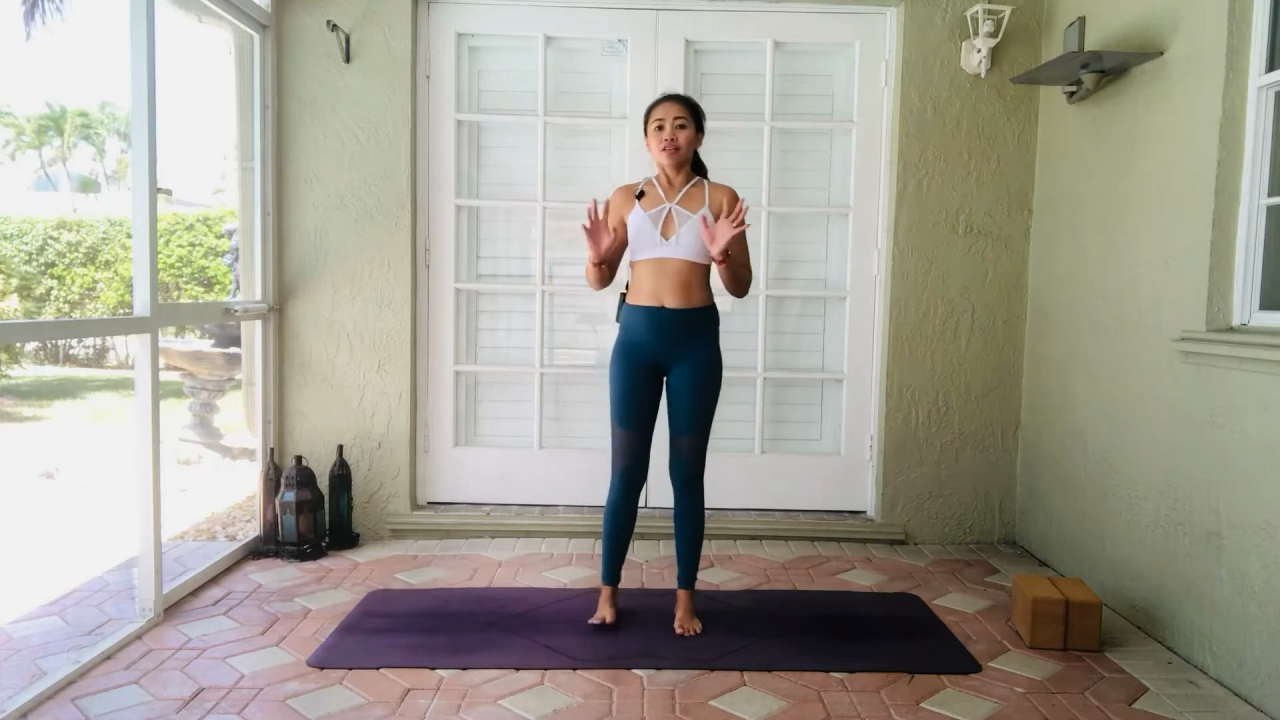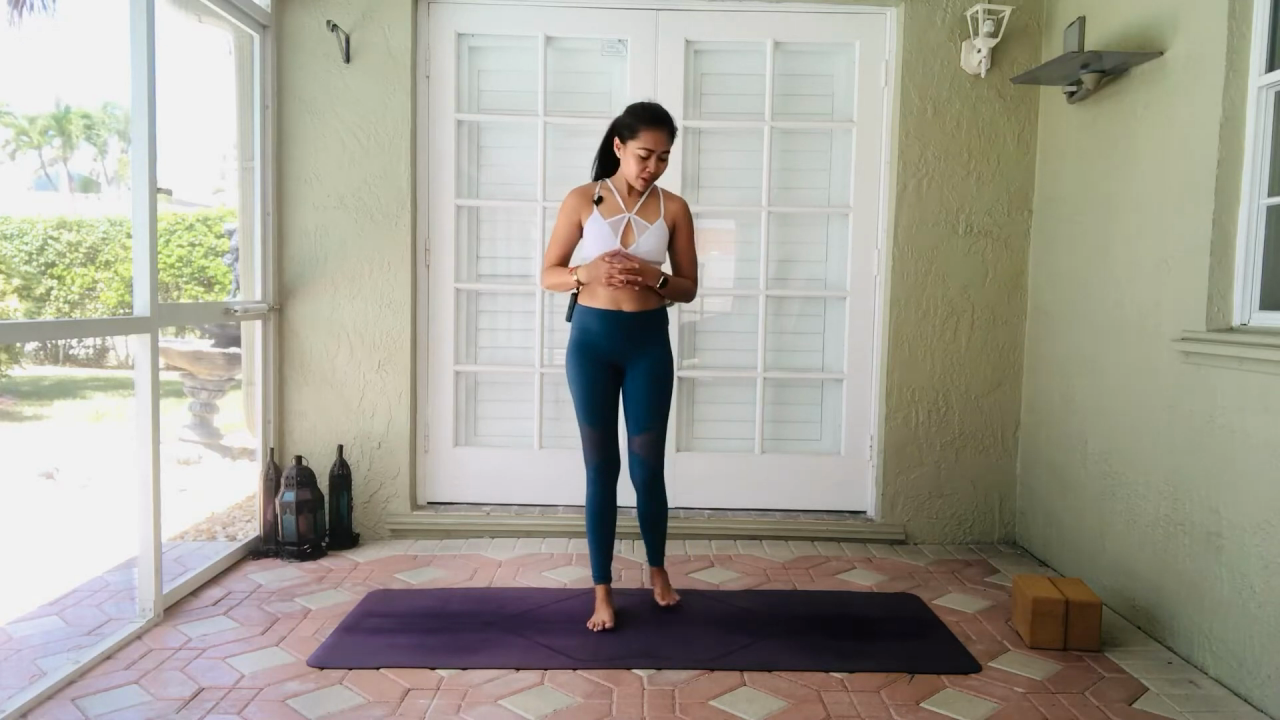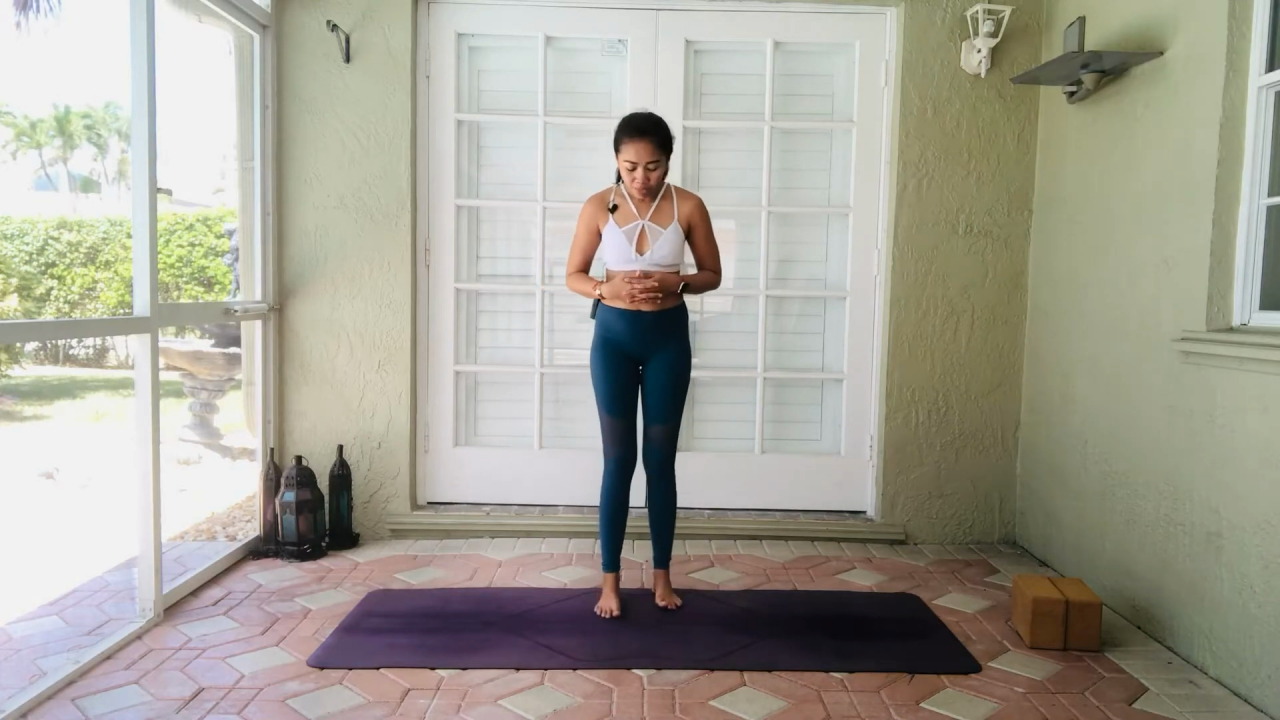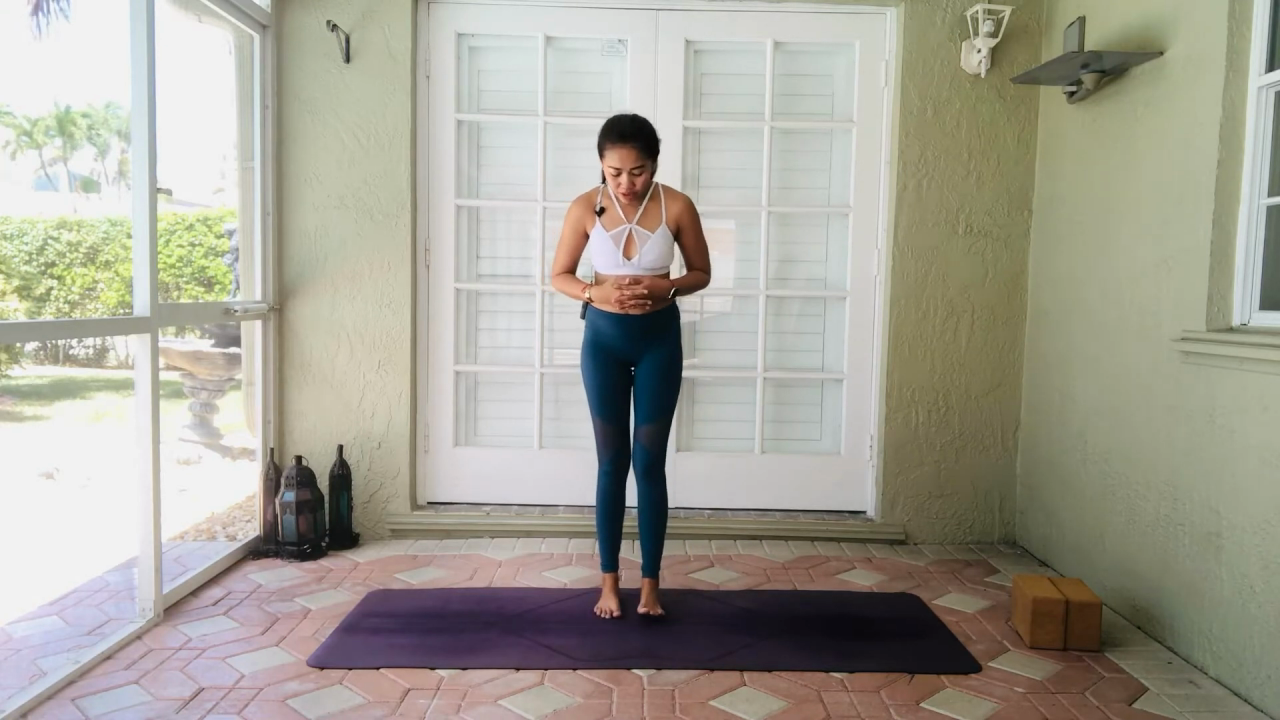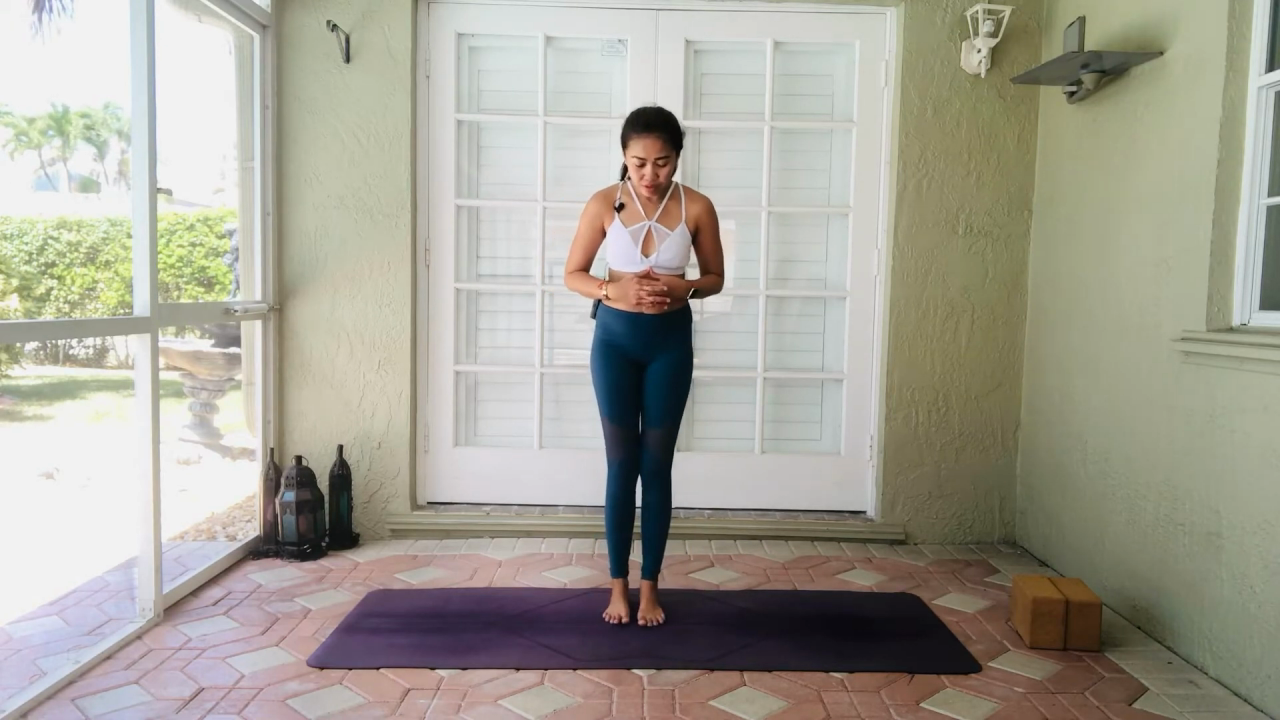
dt=1s
person 1, frame 1
left shoulder: (721, 199)
right shoulder: (624, 198)
left elbow: (741, 287)
right elbow: (598, 281)
left wrist: (722, 255)
right wrist: (597, 255)
left hip: (695, 338)
right hip: (636, 336)
left knee: (686, 473)
right knee: (626, 470)
left ankle: (684, 596)
right ankle: (608, 590)
person 1, frame 2
left shoulder: (674, 208)
right shoulder: (582, 200)
left elbow: (688, 287)
right elbow: (549, 273)
left wrist: (654, 278)
right wrist: (585, 273)
left hip: (649, 340)
right hip: (592, 338)
left knee: (647, 469)
right knee: (601, 468)
left ankle: (657, 571)
right ankle: (602, 592)
person 1, frame 3
left shoulder: (688, 207)
right shoulder: (599, 206)
left elbow: (713, 274)
right elbow: (573, 275)
left wrist: (676, 283)
right wrist: (606, 288)
left hip: (668, 337)
right hip: (614, 336)
left knee: (660, 460)
right knee: (618, 460)
left ankle: (661, 574)
right ankle: (609, 580)
person 1, frame 4
left shoulder: (677, 207)
right shoulder: (585, 208)
left elbow: (702, 272)
right elbow: (559, 276)
left wrist: (667, 287)
right wrist: (596, 293)
left hip: (659, 339)
right hip: (604, 338)
left knee: (649, 462)
right knee: (612, 462)
left ankle: (650, 583)
right ankle: (609, 581)
person 1, frame 5
left shoulder: (697, 207)
right shoulder: (603, 204)
left elbow: (716, 277)
right elbow: (572, 274)
left wrist: (683, 288)
right wrist: (613, 291)
left hip: (671, 340)
right hip: (616, 338)
left knee: (656, 466)
right knee: (621, 464)
left ankle: (650, 587)
right ankle: (618, 585)
